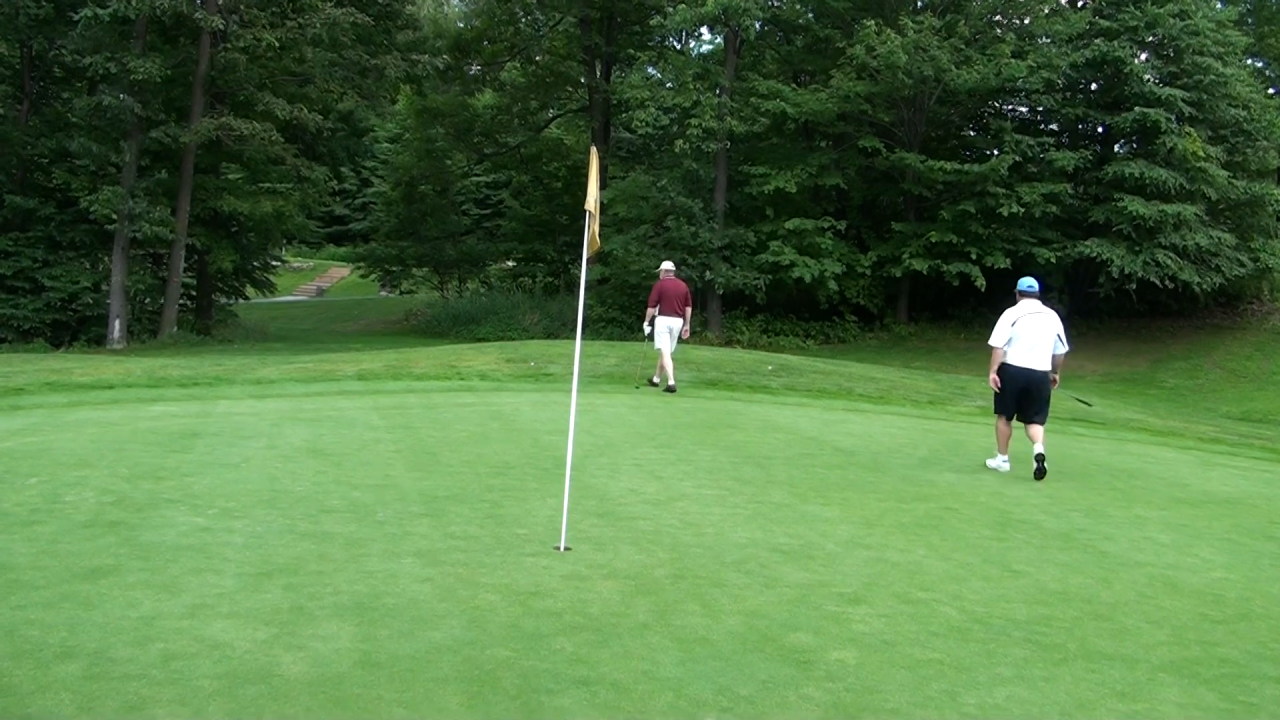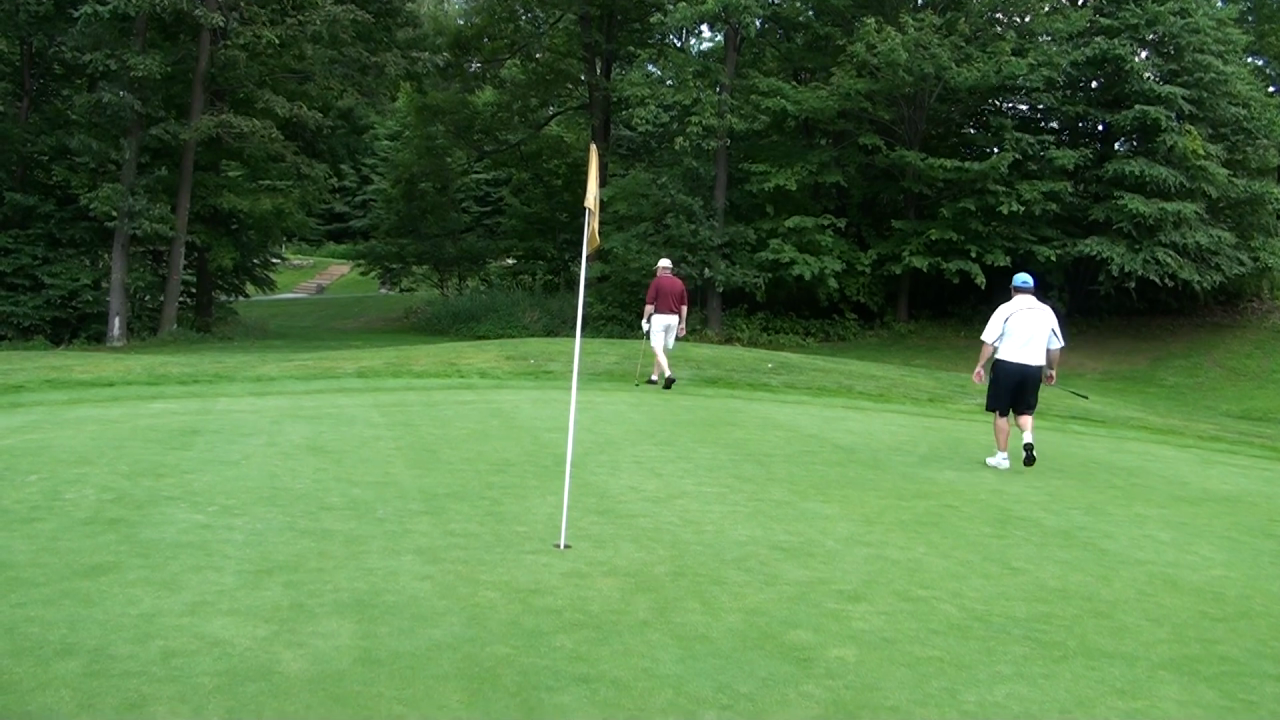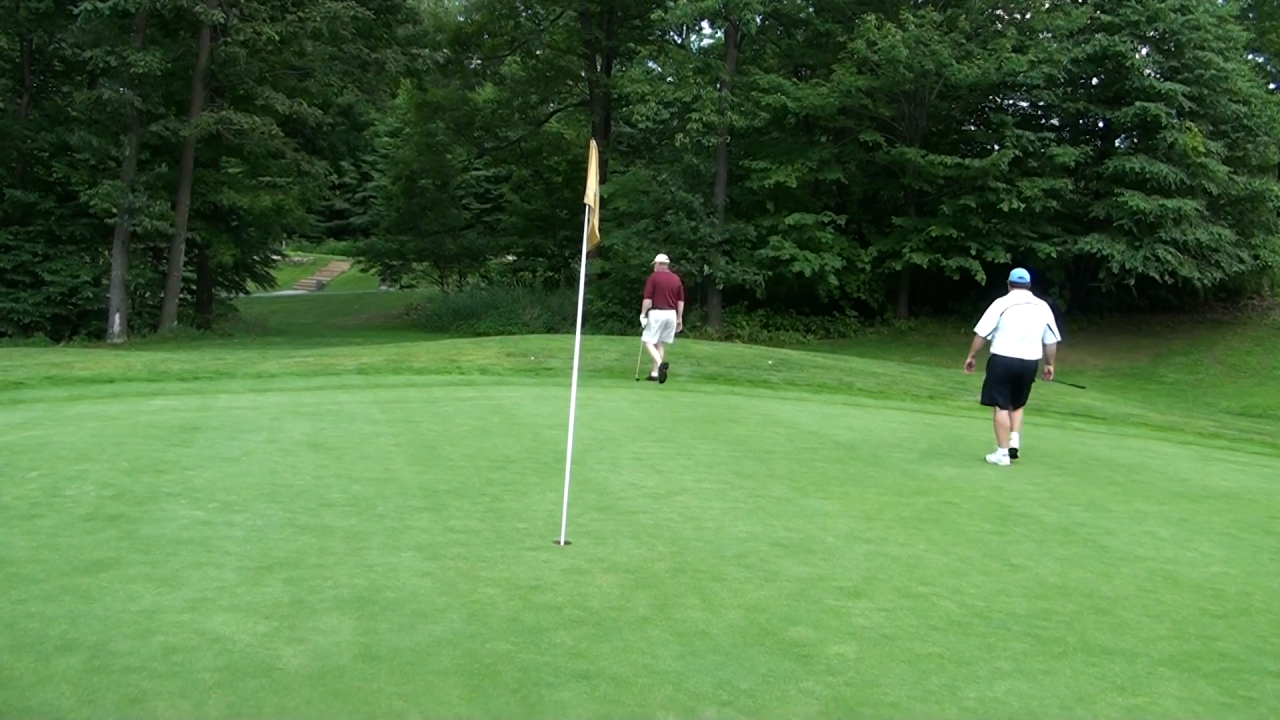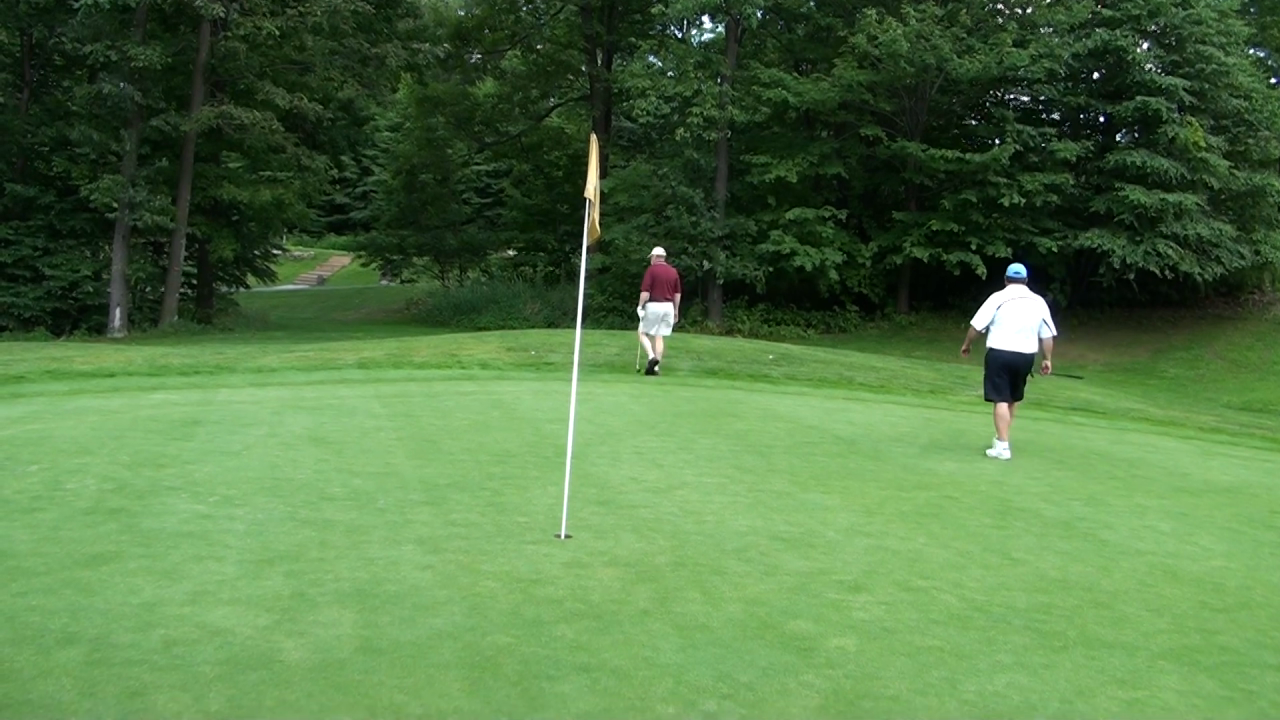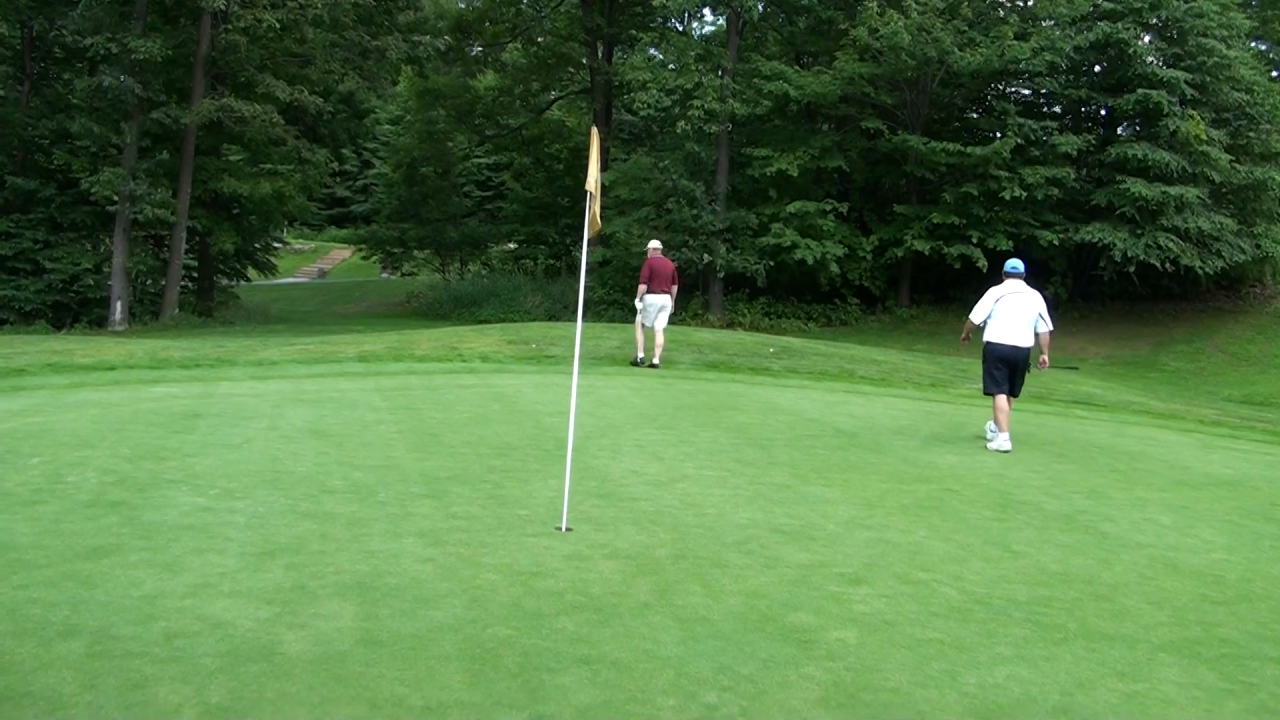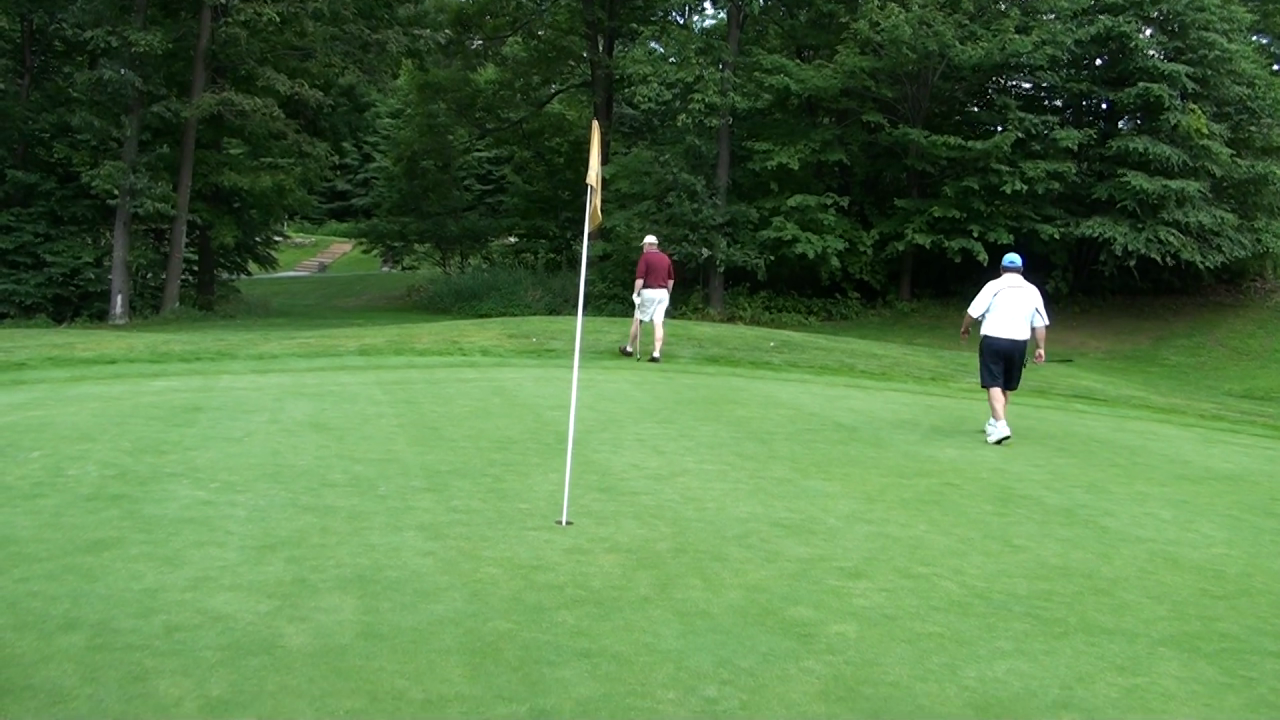
dt=0.1s
person 1, frame 1
left shoulder: (1012, 314)
right shoulder: (1052, 316)
left elbow: (998, 346)
right elbow: (1060, 351)
left wrist: (992, 372)
right wrist: (1055, 373)
left hip: (1012, 371)
right hip: (1040, 375)
left knee: (1004, 416)
right knee: (1034, 421)
left ankle: (1002, 459)
right ankle: (1038, 448)
person 1, frame 2
left shoulder: (1006, 310)
right shoulder: (1047, 312)
left elbow: (989, 341)
right elbow: (1055, 346)
left wrist: (980, 366)
right wrist: (1051, 369)
left hip: (1006, 367)
right hip: (1033, 369)
left knee: (1001, 412)
right knee: (1024, 412)
left ankle: (1002, 456)
right ankle: (1027, 439)
person 1, frame 3
left shoulder: (1001, 304)
right shoulder: (1043, 307)
left elbow: (982, 333)
right elbow: (1051, 341)
left wrist: (971, 356)
right wrist: (1049, 364)
left hip: (1003, 361)
right hip: (1029, 363)
left knee: (1000, 406)
right knee: (1017, 404)
left ankle: (1002, 453)
right ankle: (1014, 440)
person 1, frame 4
left shoulder: (998, 298)
right shoulder: (1038, 302)
left elbow: (976, 325)
right elbow: (1047, 335)
left wrist: (966, 344)
right wrist: (1047, 359)
left hip: (999, 355)
right hip: (1025, 357)
left knee: (1000, 401)
right knee: (1011, 399)
left ankle: (1003, 446)
right ankle: (1003, 437)
person 1, frame 5
left shoulder: (996, 292)
right shoulder: (1035, 296)
left elbow: (974, 318)
right elbow: (1044, 330)
left wrist: (965, 334)
right wrist: (1044, 353)
left hip: (996, 348)
right hip: (1022, 350)
left knee: (999, 393)
right knee: (1009, 393)
left ankle: (1003, 438)
right ankle: (995, 428)
person 1, frame 6
left shoulder: (993, 286)
right shoulder: (1032, 291)
left elbow: (973, 313)
right elbow: (1040, 324)
left wrist: (965, 328)
right wrist: (1040, 348)
left hip: (993, 342)
right hip: (1018, 344)
left knee: (994, 386)
right knee: (1005, 386)
left ankle: (1002, 426)
right ankle: (994, 423)
